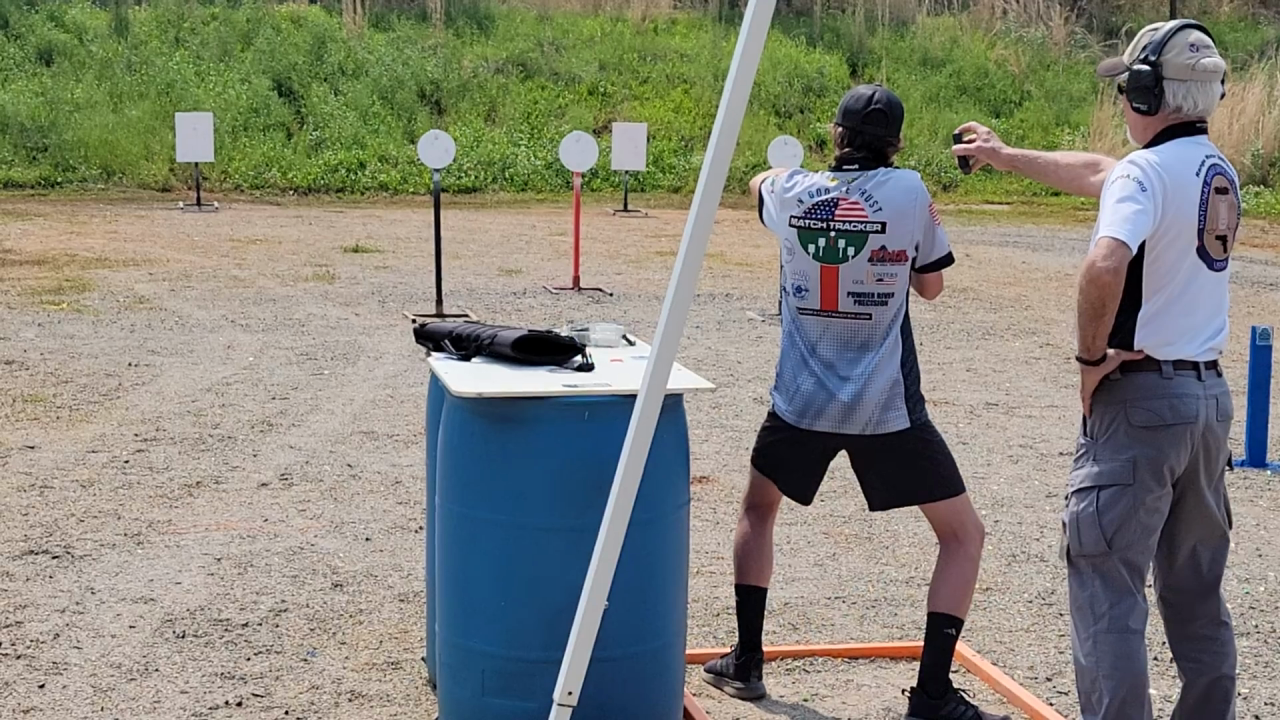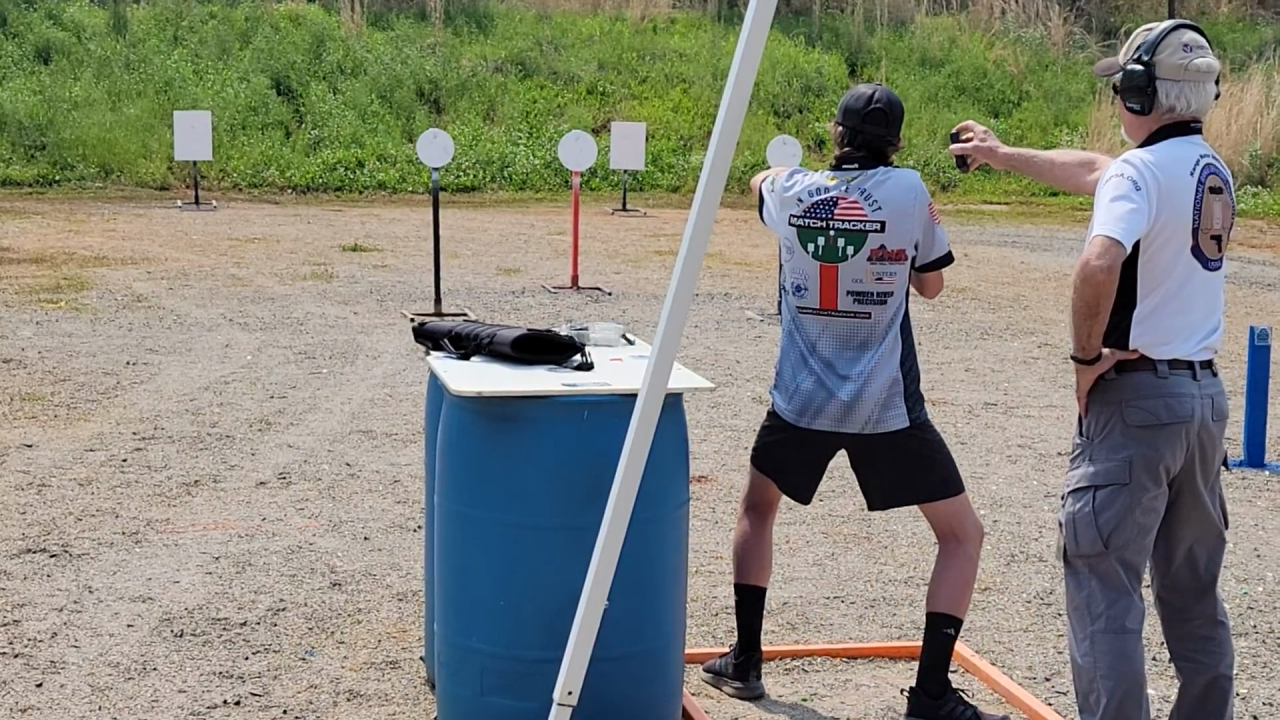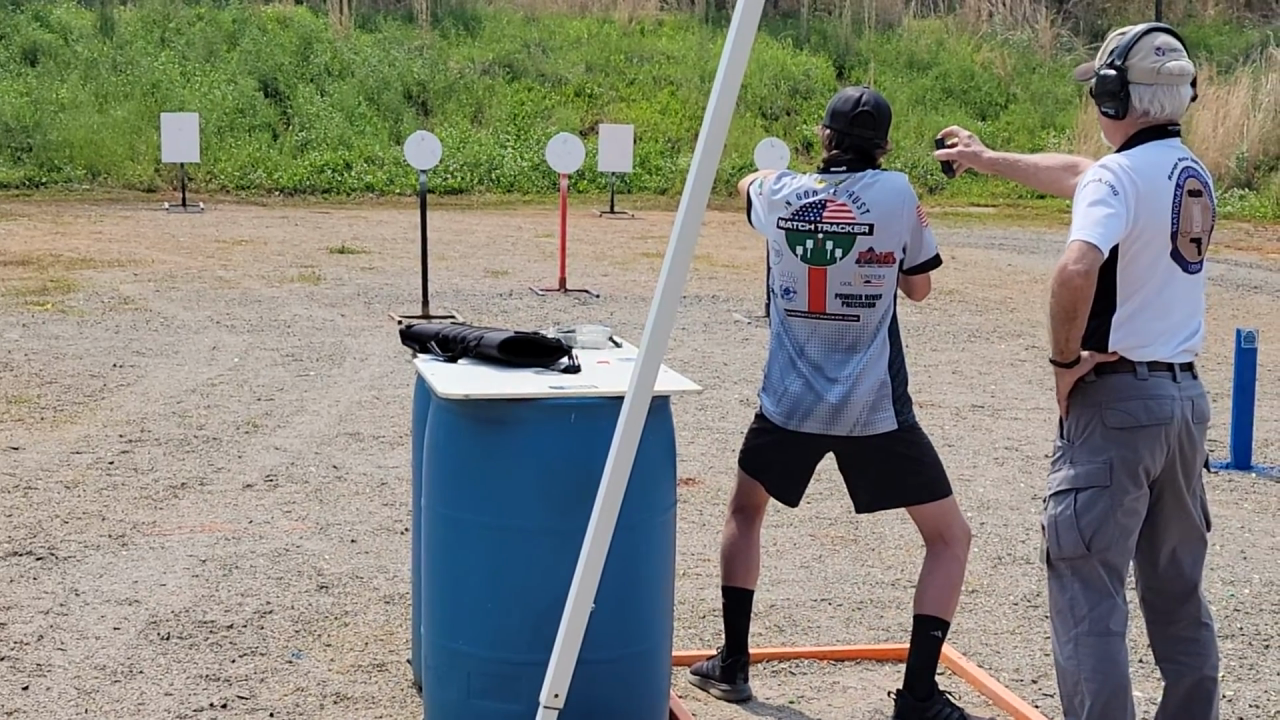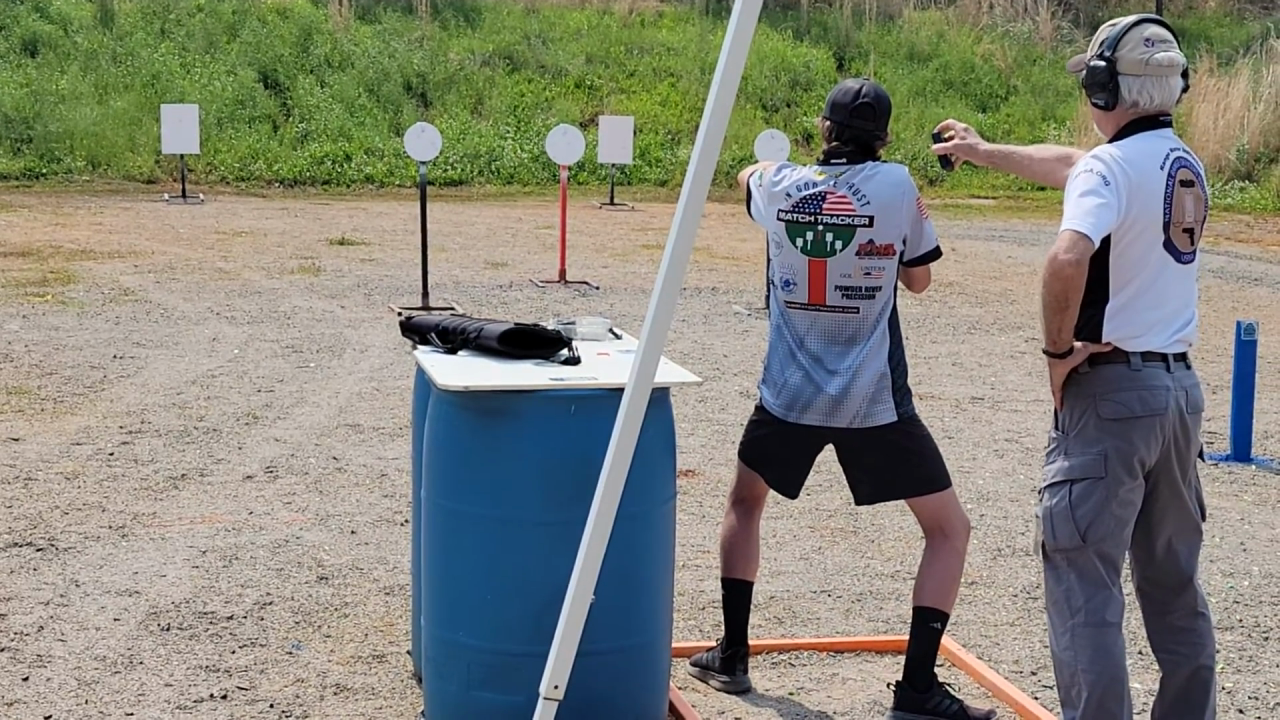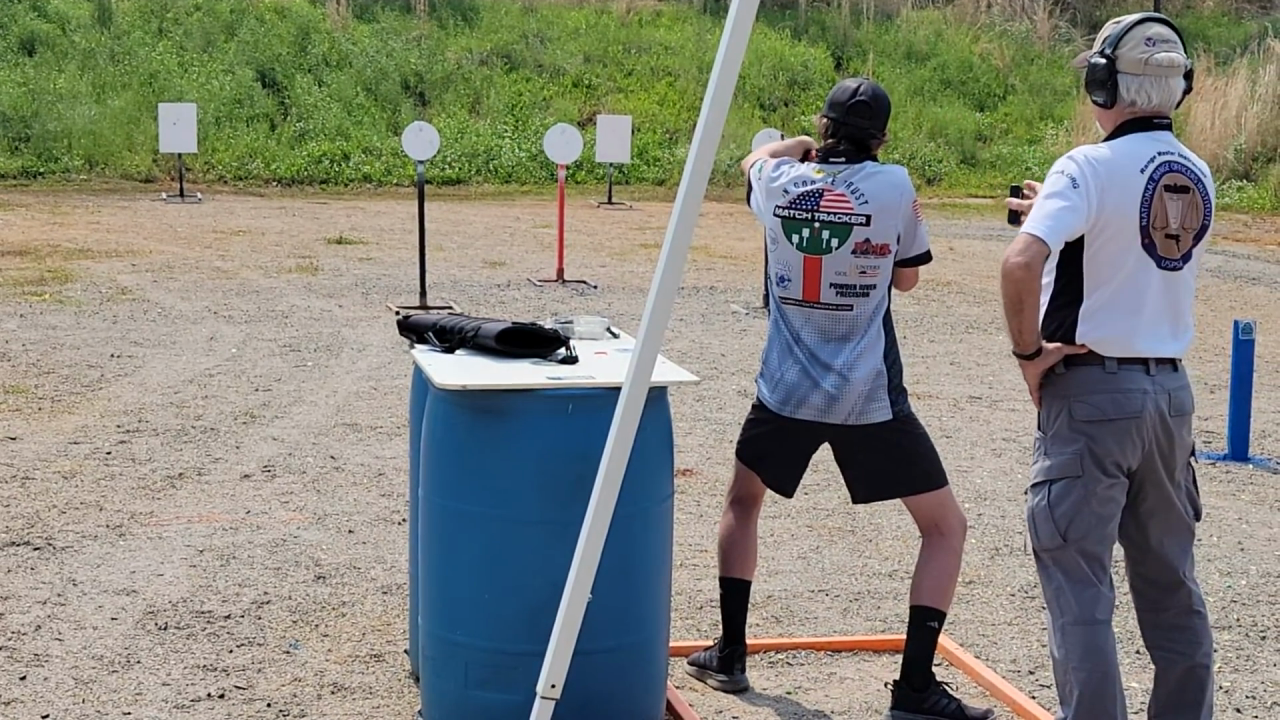
dt=0.7s
person 1, frame 1
left shoulder: (1144, 170)
right shoulder: (1218, 170)
left elbow: (1103, 267)
right elbow: (1094, 173)
left wrist: (1091, 356)
right wrist: (1005, 155)
left hip: (1141, 397)
right hip: (1208, 394)
left knee: (1106, 585)
right knee: (1196, 587)
person 1, frame 2
left shoulder: (1139, 169)
right shoulder: (1213, 169)
left elbow: (1098, 265)
right elbow: (1091, 169)
left wrist: (1085, 355)
right wrist: (1003, 154)
left hip: (1134, 398)
right hip: (1204, 394)
left knee: (1104, 585)
right knee: (1193, 587)
person 1, frame 3
left shoulder: (1117, 174)
right shoulder: (1194, 174)
left elbow: (1076, 269)
right elbow: (1076, 175)
left wrist: (1065, 360)
right wrist: (986, 158)
left hip: (1117, 400)
right hip: (1184, 397)
left knee: (1087, 590)
right knee: (1177, 589)
person 1, frame 4
left shoulder: (1110, 164)
right shoulder: (1185, 164)
left elbow: (1067, 259)
left wrist: (1058, 350)
right wrist: (983, 151)
left hip: (1110, 389)
right hip: (1178, 385)
left knee: (1084, 582)
right knee: (1172, 577)
person 1, frame 5
left shoulder: (1090, 166)
right shoulder: (1197, 175)
left elbow: (1021, 262)
left wrist: (1028, 350)
right wrist: (1057, 209)
left hip: (1093, 390)
right hip: (1169, 388)
left knee: (1078, 584)
right knee: (1170, 577)
person 2, frame 1
left shoulder: (791, 192)
right shoulder: (909, 191)
left elbow: (759, 181)
right elbow: (931, 284)
left hip: (802, 403)
right hip: (887, 410)
left knee: (757, 510)
right knee: (964, 535)
left ankle: (745, 660)
person 2, frame 2
left shoulder: (791, 190)
right shoulder: (909, 191)
left elbow: (758, 179)
right elbow: (931, 284)
left hip: (802, 401)
right hip: (887, 408)
left knee: (756, 508)
right knee: (963, 534)
left ankle: (745, 661)
person 2, frame 3
left shoulder: (781, 193)
right shoulder: (897, 193)
left elbow: (746, 182)
right elbow: (919, 287)
left hip: (790, 403)
right hip: (875, 411)
left knee: (744, 511)
right knee: (950, 537)
left ankle: (732, 663)
person 2, frame 4
left shoulder: (780, 185)
right shoulder: (897, 186)
left elbow: (746, 174)
right elbow: (918, 279)
left hip: (789, 394)
right hip: (874, 402)
left knee: (744, 503)
right knee: (949, 528)
left ankle: (732, 655)
person 2, frame 5
left shoulder: (780, 182)
right shoulder: (894, 186)
left elbow: (752, 159)
right elbow: (907, 277)
left wrist: (796, 146)
left hip: (786, 392)
right hip: (870, 400)
left knee: (742, 502)
right knee: (946, 526)
left ankle: (729, 653)
